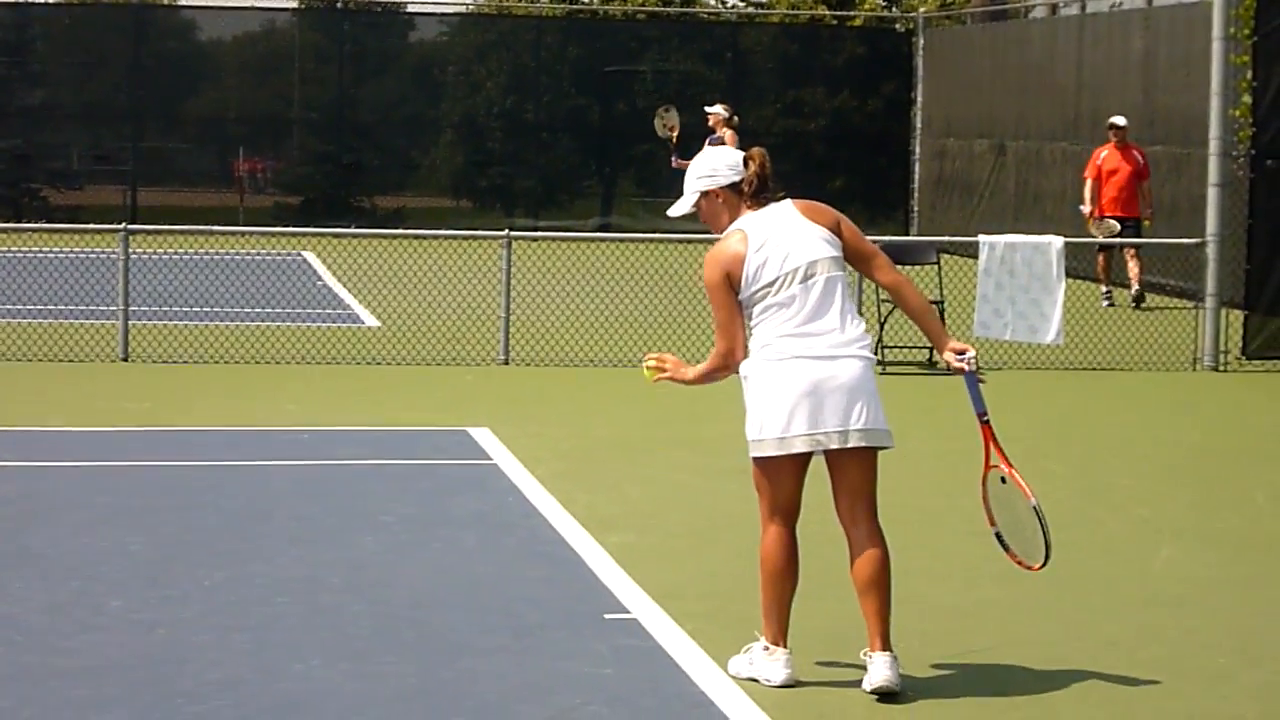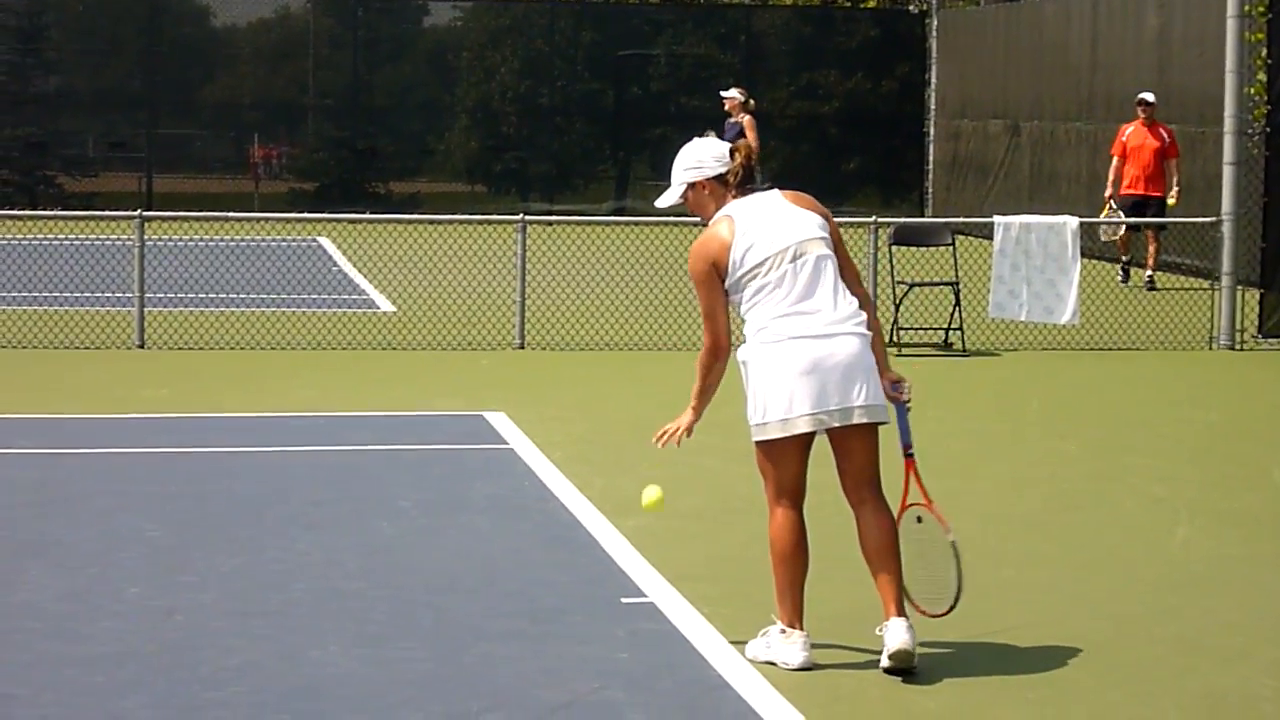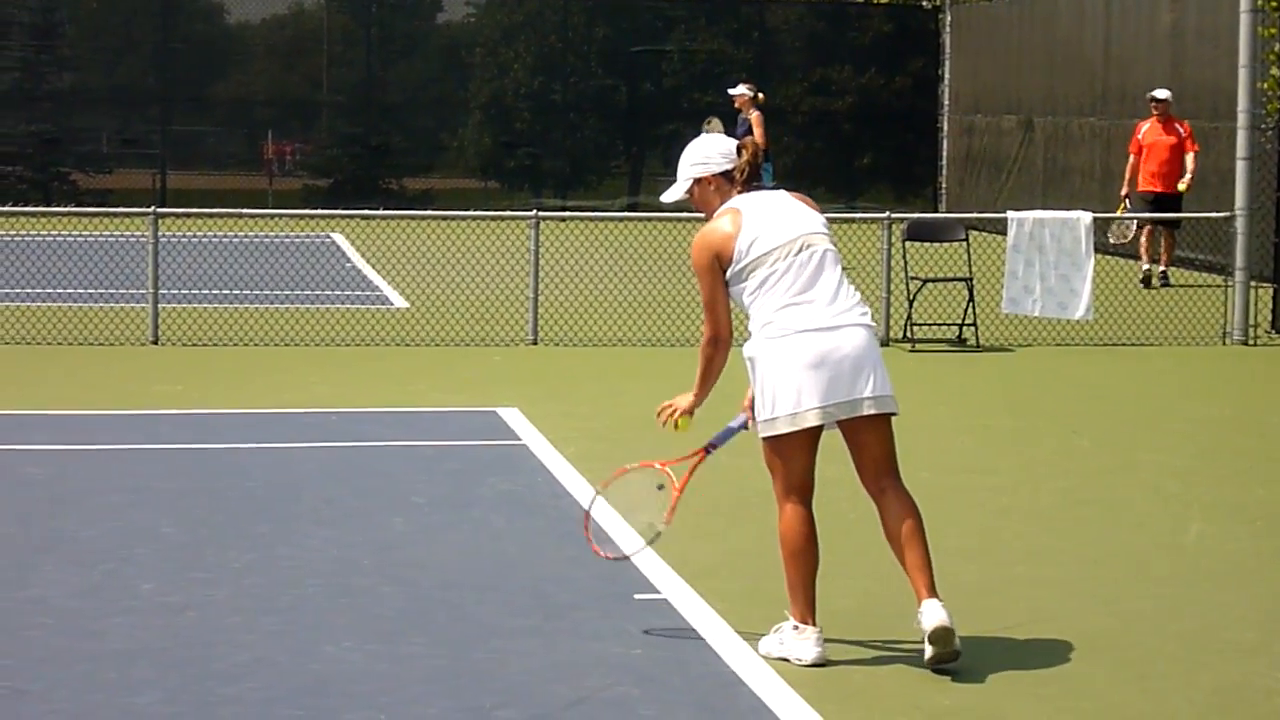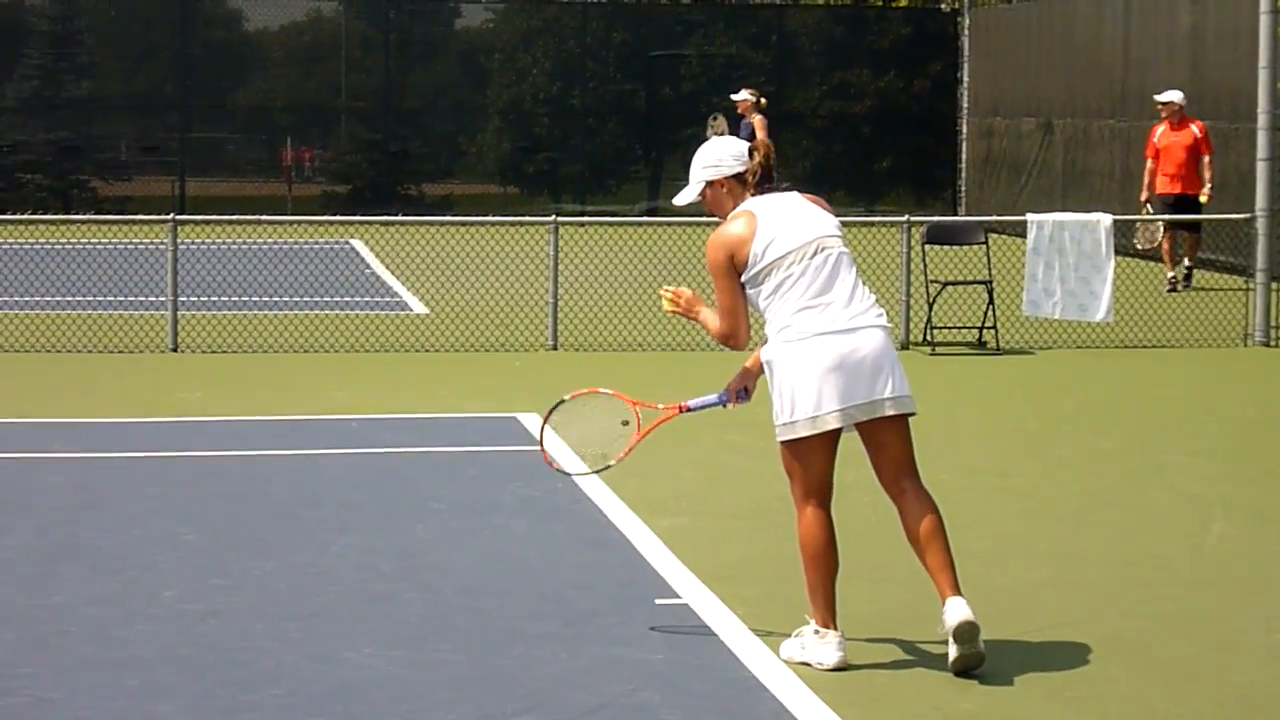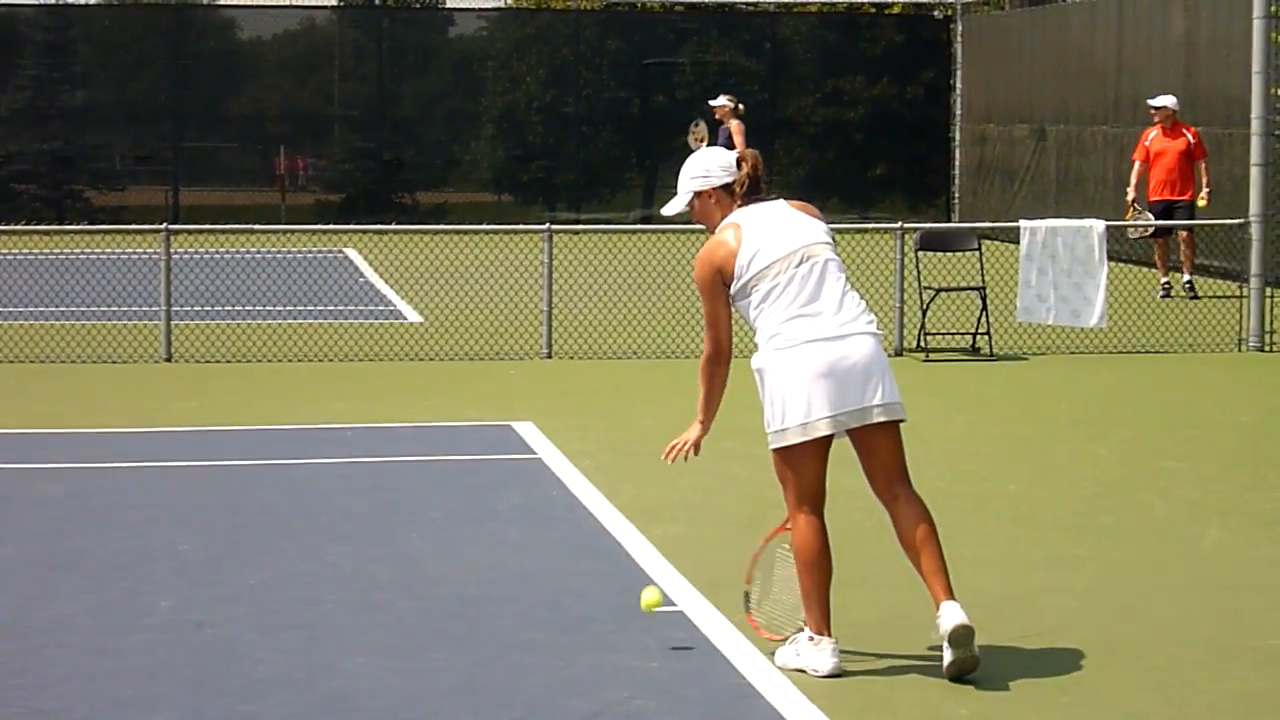
dt=0.3s
person 1, frame 1
left shoulder: (723, 256)
right shoulder: (818, 214)
left elbow: (731, 353)
right elbow: (891, 277)
left wrist: (688, 374)
right wrist: (943, 341)
left hip: (782, 384)
right hip: (850, 377)
left knee: (778, 522)
right knee: (861, 521)
left ankle: (773, 652)
right ankle: (880, 656)
person 1, frame 2
left shoulder: (709, 245)
right shoulder: (804, 204)
left elbow: (717, 345)
right elbow: (857, 289)
left wrist: (693, 412)
right wrist: (883, 365)
left hip: (782, 362)
right hip: (849, 351)
left knee: (785, 503)
right knee: (866, 495)
left ankle: (790, 634)
right ankle: (897, 622)
person 1, frame 3
left shoulder: (711, 238)
right shoulder: (802, 204)
left elbow: (718, 336)
left wrist: (696, 397)
right wrist: (759, 386)
left hip: (789, 358)
right hip: (854, 340)
left knee: (793, 498)
right knee: (885, 484)
left ankle: (803, 631)
right ankle: (930, 605)
person 1, frame 4
left shoulder: (725, 240)
right shoulder: (814, 204)
left elbow: (733, 334)
left wrist: (695, 312)
right wrist: (756, 365)
left hip: (806, 361)
right hip: (870, 342)
left knee: (812, 502)
right knee: (905, 486)
left ankle: (824, 635)
right ankle: (955, 605)
person 1, frame 5
left shoulder: (713, 254)
right shoulder: (804, 212)
left elbow: (718, 353)
left wrist: (701, 427)
left hip: (796, 367)
right hip: (861, 348)
left knee: (805, 509)
right knee: (896, 491)
left ankle: (818, 641)
right ankle: (948, 609)
person 2, frame 1
left shoulder: (1138, 154)
right shoulder: (1100, 154)
left elbow: (1144, 184)
right elbow: (1090, 182)
left wrist: (1148, 208)
right wrist: (1088, 204)
left hip: (1131, 214)
right hip: (1105, 213)
left knee: (1132, 252)
right knee: (1104, 254)
left ankle: (1136, 292)
right ankle: (1106, 291)
person 2, frame 2
left shoulder: (1165, 133)
right shoulder: (1126, 130)
left elbow: (1172, 162)
right elbow: (1117, 161)
left wrist: (1175, 187)
right wrist: (1110, 186)
left hip: (1155, 193)
right hip: (1129, 191)
left knee: (1152, 234)
right knee: (1122, 232)
left ankle: (1149, 275)
right ankle: (1125, 259)
person 2, frame 3
left shoulder: (1182, 128)
right shoulder: (1143, 128)
left elbow: (1190, 154)
right elbow: (1133, 158)
left wrist: (1189, 175)
right wrist: (1126, 184)
left hip: (1171, 189)
right hip: (1146, 188)
left knee: (1168, 231)
right knee: (1146, 228)
left ankle: (1163, 271)
right ankle: (1146, 270)
person 2, frame 4
left shoulder: (1197, 128)
right shoulder: (1157, 131)
left elbow: (1206, 158)
right elbow: (1151, 162)
left wrist: (1208, 184)
right wrist: (1145, 189)
left hip: (1191, 191)
right hip: (1165, 191)
left knee: (1192, 234)
right knee: (1167, 234)
left ankle: (1188, 265)
right ankle: (1170, 276)
person 2, frame 5
left shoulder: (1190, 133)
right shoulder: (1149, 135)
left elbow: (1200, 163)
right elbow: (1139, 164)
left wrist: (1205, 188)
right wrist: (1132, 189)
left hip: (1183, 197)
right hip: (1157, 197)
left knee: (1185, 236)
right knee: (1160, 241)
left ankle: (1188, 280)
right ankle: (1164, 283)
